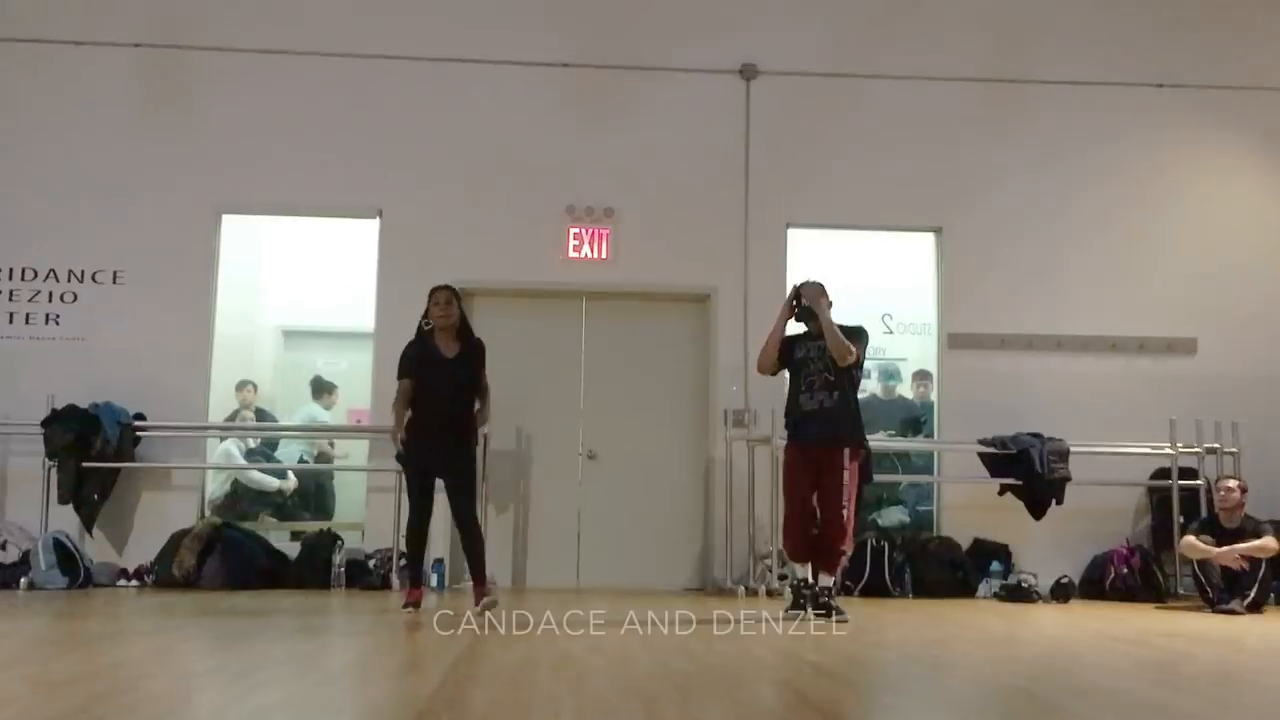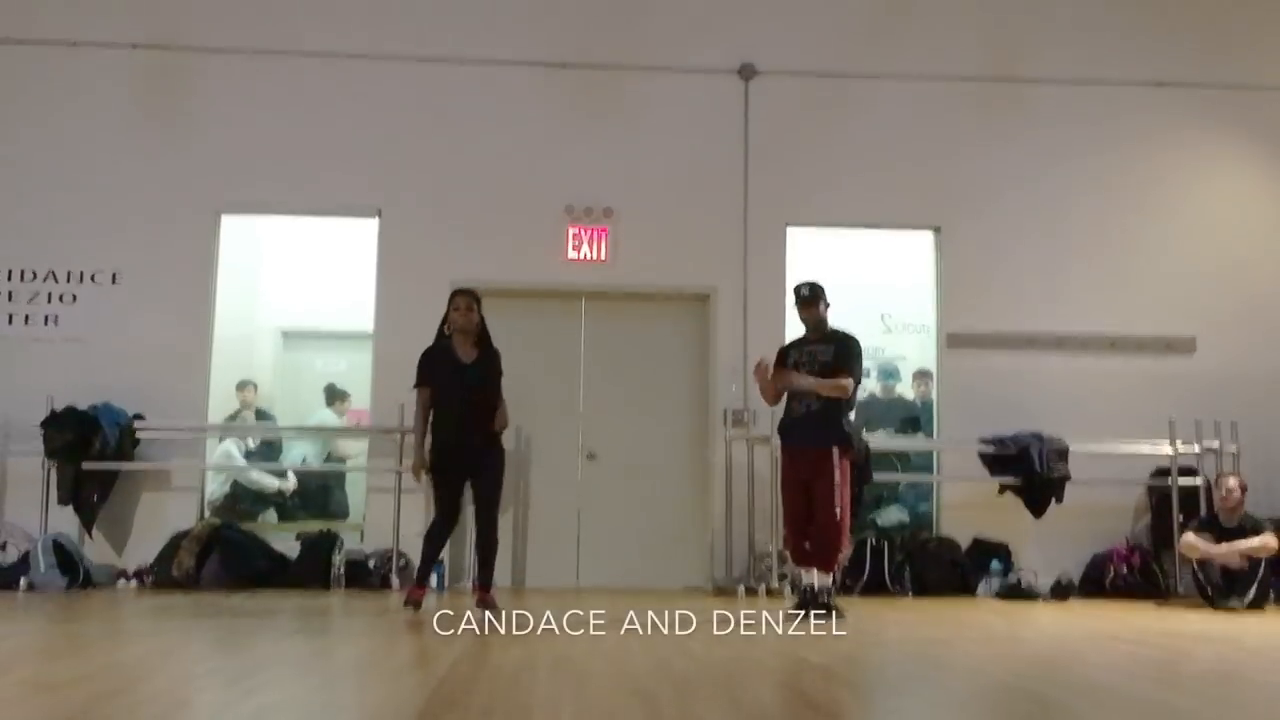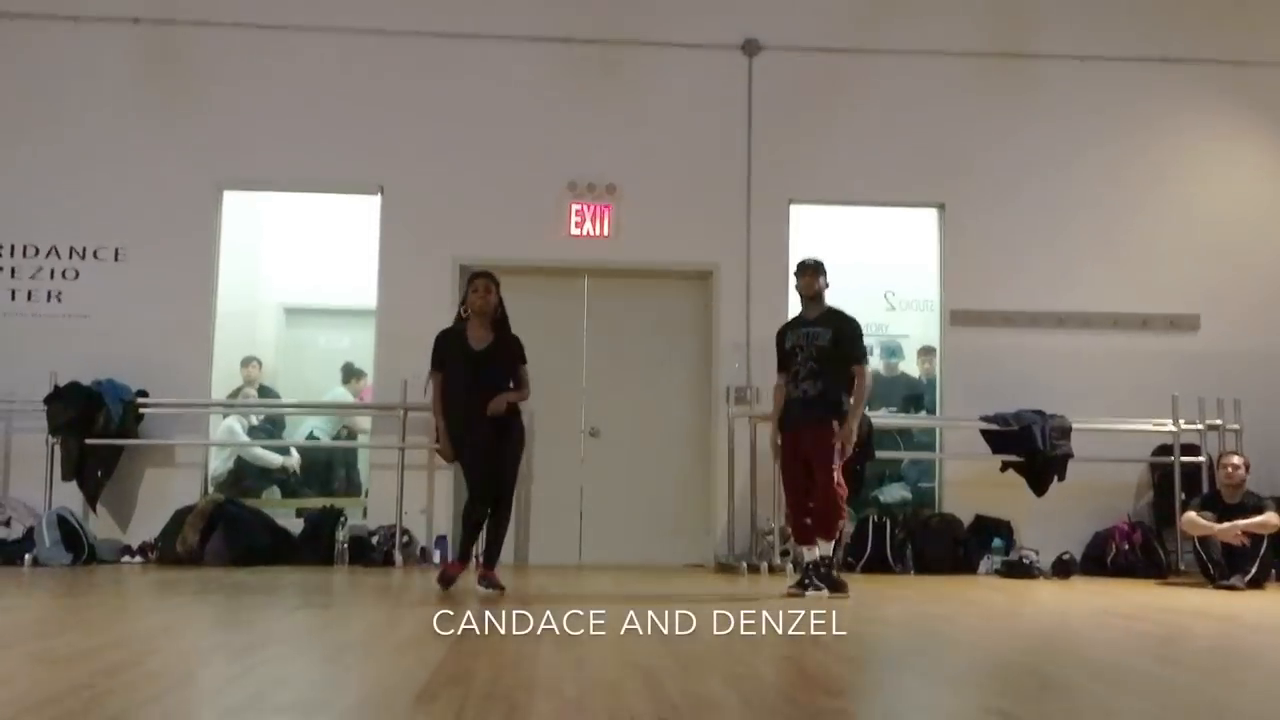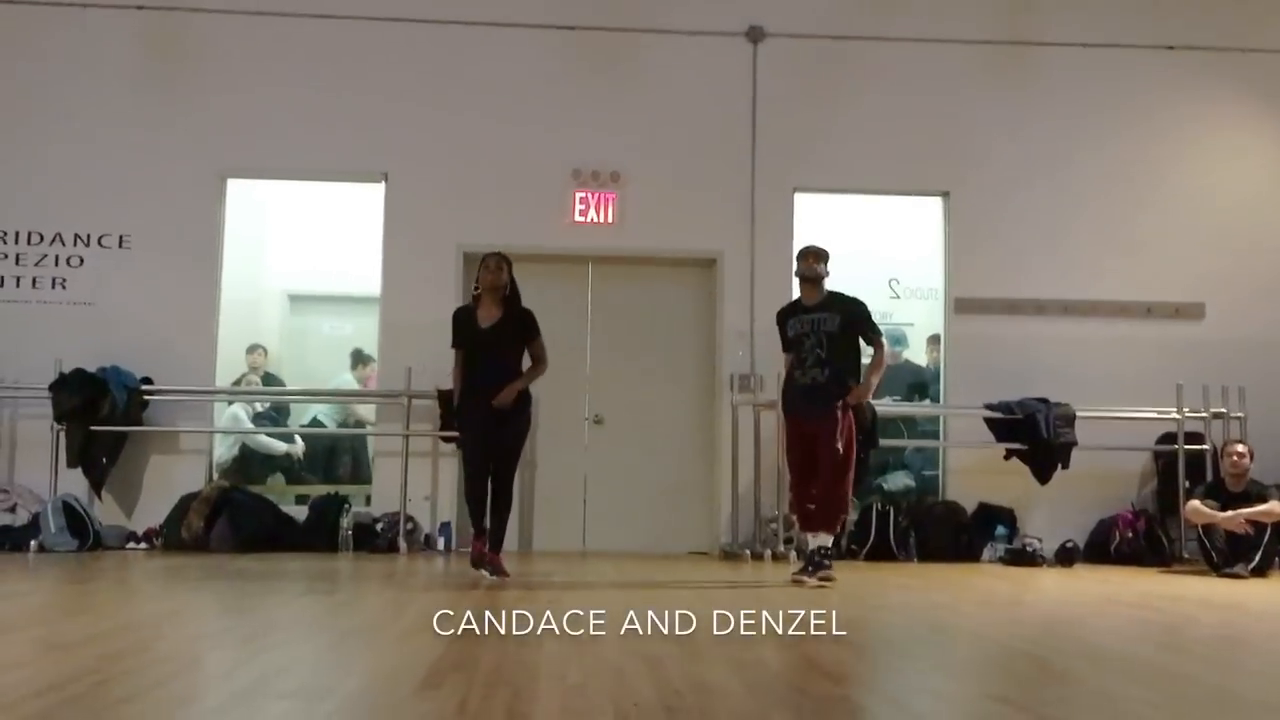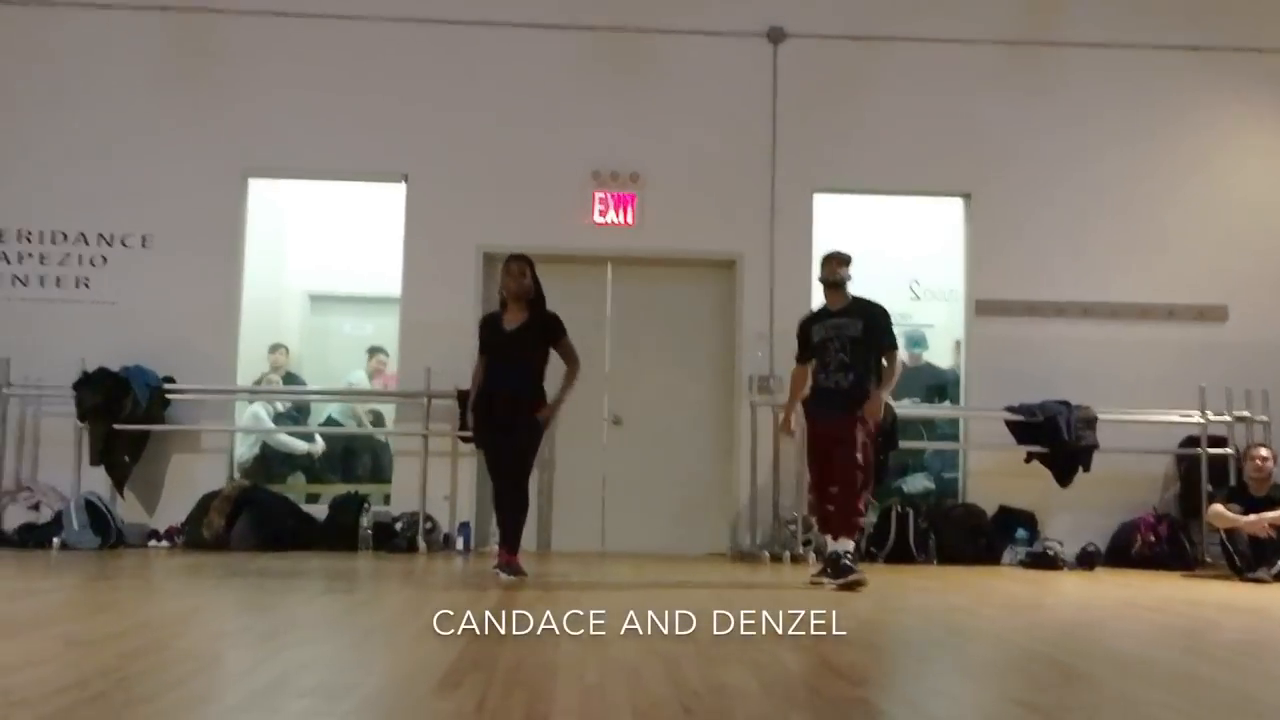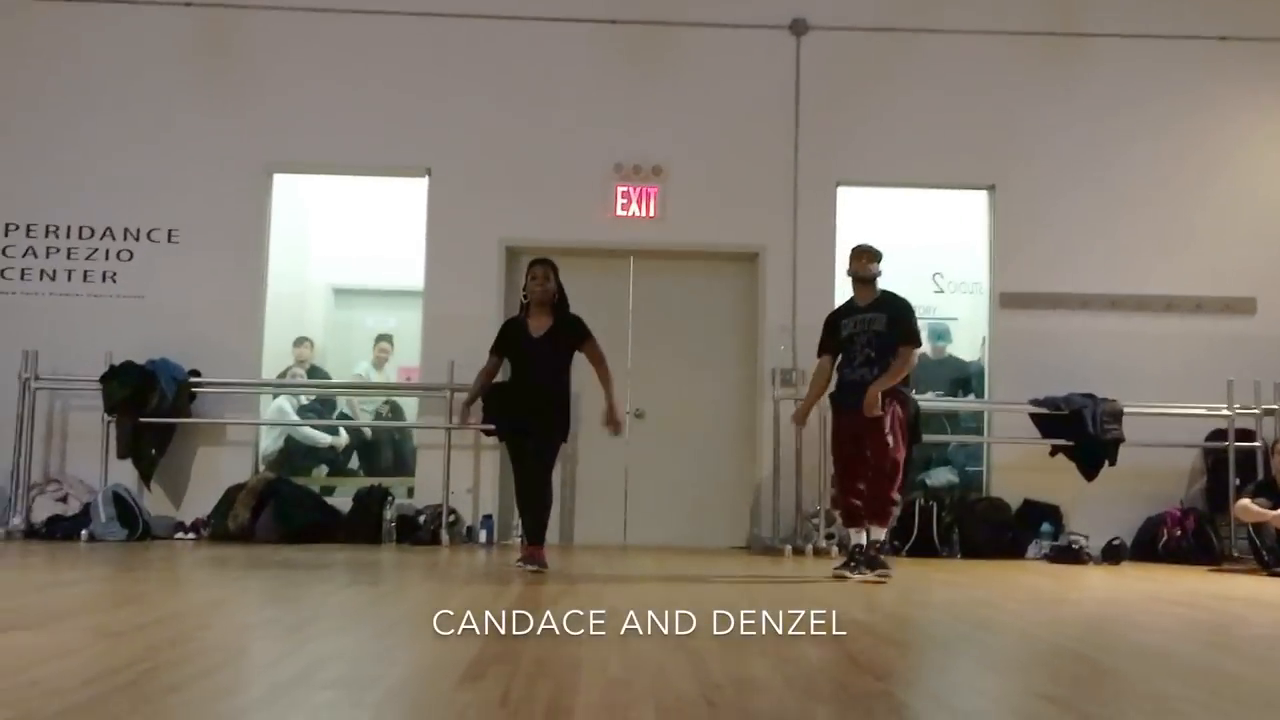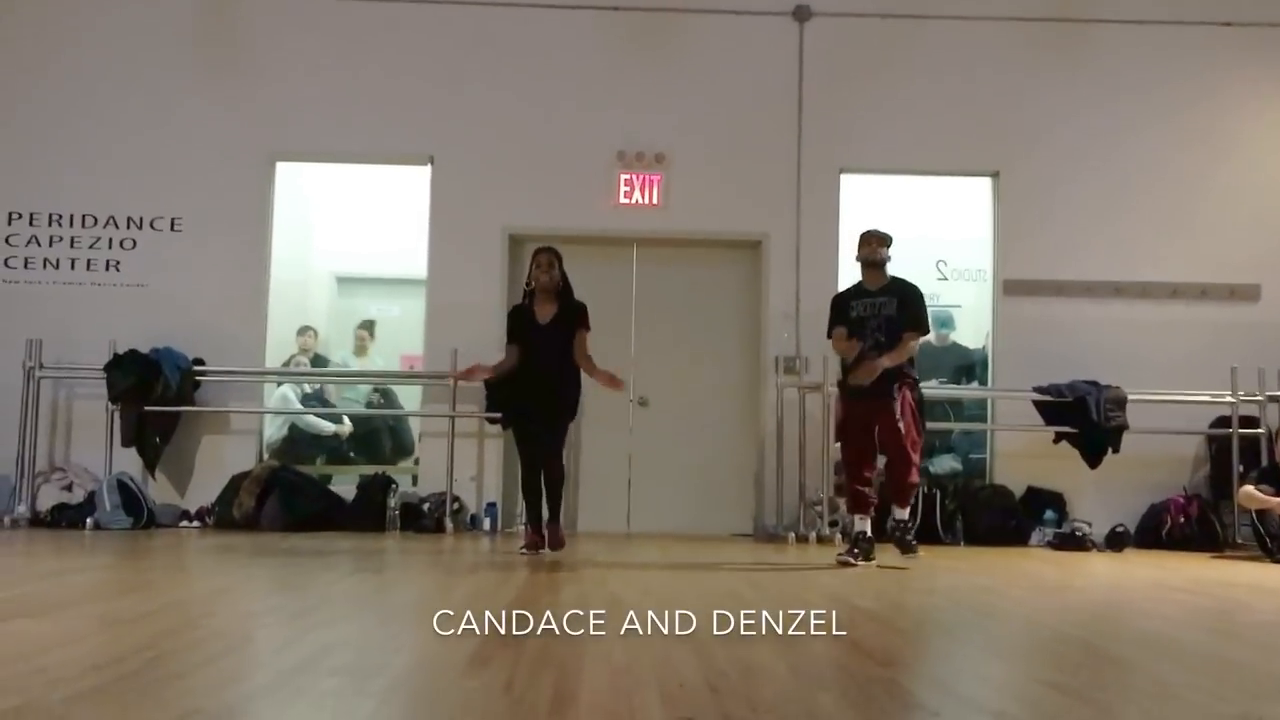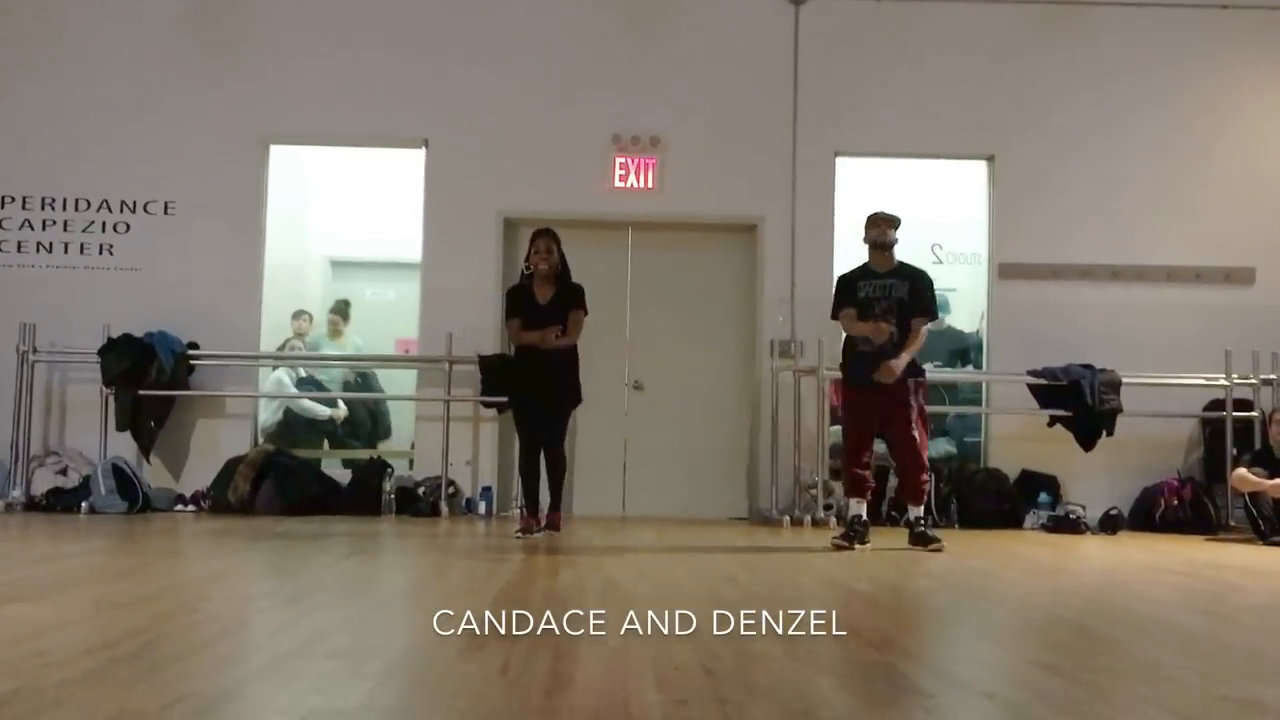
dt=0.2s
person 1, frame 1
left shoulder: (854, 334)
right shoulder: (793, 342)
left elbow: (845, 357)
right elbow: (763, 367)
left wrist: (822, 311)
right wrist: (783, 317)
left hip: (840, 441)
right hip: (800, 441)
left knee: (835, 519)
right knee: (796, 517)
left ankle: (824, 594)
right ankle: (803, 584)
person 1, frame 2
left shoulder: (845, 344)
right shoulder: (789, 352)
left elbow: (845, 387)
right elbow: (772, 398)
left wrist: (808, 382)
right wrist: (765, 380)
left hip: (830, 443)
right hip: (794, 444)
left knee: (830, 519)
right knee: (796, 520)
left ankle: (824, 594)
right ankle: (808, 590)
person 1, frame 3
left shoulder: (844, 325)
right shoulder: (786, 331)
left elbow: (862, 376)
left wrist: (852, 423)
right wrist: (774, 429)
left hip: (830, 422)
right hip: (794, 424)
left knee: (828, 489)
right knee: (798, 498)
left ankle: (826, 564)
right ankle: (810, 568)
person 1, frame 4
left shoulder: (849, 308)
right shoulder: (786, 315)
left elbow: (879, 346)
left wrist: (870, 381)
right wrist: (788, 395)
left hip: (836, 405)
right hip: (797, 409)
left knee: (834, 477)
right knee: (802, 483)
left ankle: (824, 551)
right ankle: (813, 552)
person 1, frame 5
left shoulder: (872, 313)
right shoulder: (810, 323)
left elbow: (892, 361)
right elbow: (802, 369)
left wrist: (881, 395)
right wrist: (789, 412)
left hip: (857, 411)
right hip: (820, 412)
left knee: (853, 482)
right knee: (823, 486)
left ankle: (845, 556)
right ankle: (833, 555)
person 1, frame 6
left shoulder: (897, 308)
right shoulder: (837, 318)
left elbow: (908, 358)
right elbow: (825, 366)
left wrist: (878, 389)
right wrist: (805, 407)
left hip: (885, 400)
right hip: (846, 404)
left knee: (884, 468)
right knee: (848, 478)
left ankle: (876, 547)
right ankle: (858, 548)
person 1, frame 7
left shoulder: (907, 293)
right shoulder: (844, 299)
left elbow: (910, 343)
right elbow: (837, 339)
left wrist: (879, 364)
right wrist: (846, 348)
left hip: (896, 383)
right hip: (855, 388)
left knee: (901, 449)
right knee: (856, 464)
left ankle: (901, 525)
right ankle: (862, 538)
person 1, frame 8
left shoulder: (916, 279)
right shoulder: (849, 281)
left elbow: (920, 329)
right elbow: (847, 323)
left wrist: (901, 360)
right wrist: (869, 330)
left hip: (903, 376)
right hip: (858, 375)
left knee: (911, 449)
right knee: (856, 450)
left ankle: (917, 524)
right ankle: (857, 522)
person 2, frame 1
left shoulder: (474, 348)
right shoulder: (415, 350)
left elbow: (481, 388)
right elbow: (402, 396)
left wrist: (483, 411)
right wrist: (397, 423)
left hip: (460, 444)
right hip: (421, 444)
left knee: (466, 513)
right knee: (419, 514)
left ankle: (481, 587)
right ankle: (414, 588)
person 2, frame 2
left shoulder: (491, 356)
right shoulder: (433, 356)
right elbow: (423, 407)
left wrist: (502, 412)
right wrist: (418, 450)
left hip: (487, 449)
right hip: (448, 448)
left knee: (488, 519)
right knee: (446, 518)
left ankle: (484, 591)
right ankle: (419, 586)
person 2, frame 3
left shoulder: (510, 342)
right shoulder: (448, 339)
left elbow: (524, 388)
right elbow: (438, 391)
left wrist: (507, 396)
right wrist: (443, 435)
left hip: (506, 430)
right hip: (468, 431)
left knee: (503, 498)
right knee: (480, 495)
left ankle: (488, 568)
right ankle: (460, 559)
person 2, frame 4
left shoulder: (522, 318)
right shoulder: (462, 317)
left elbow: (540, 362)
right elbow: (460, 366)
left wrist: (517, 386)
right wrist: (457, 406)
left hip: (512, 410)
right hip: (473, 409)
left knee: (503, 479)
right knee: (474, 476)
left ankle: (494, 553)
right ankle: (479, 537)
person 2, frame 5
left shoulder: (546, 321)
right shoulder: (489, 323)
left elbow: (573, 363)
left wrist: (556, 403)
right wrist: (471, 407)
left hip: (527, 413)
right hip: (490, 412)
left knee: (517, 481)
right knee: (499, 482)
left ankle: (511, 555)
right ankle: (504, 549)
person 2, frame 6
left shoulder: (570, 325)
right shoulder: (511, 327)
left elbow: (600, 364)
right elbow: (489, 370)
left wrist: (610, 405)
right wrist: (468, 403)
left hip: (551, 414)
right hip: (516, 414)
left knee: (540, 475)
right knee: (523, 478)
left ankle: (537, 548)
right ankle: (529, 545)
person 2, frame 7
left shoulder: (574, 311)
right shoulder: (518, 314)
left elbow: (580, 353)
right elbow: (512, 359)
left wrist: (597, 372)
right wrist: (489, 371)
left hip: (560, 398)
right hip: (523, 398)
left knee: (552, 457)
right knee: (529, 463)
left ankle: (554, 525)
right ankle: (534, 532)
person 2, frame 8
left shoulder: (573, 292)
right shoulder: (516, 294)
left elbow: (574, 334)
right elbow: (514, 335)
left wrist: (553, 342)
right wrist: (541, 336)
left hip: (561, 381)
right hip: (526, 380)
left knee: (554, 446)
right knee: (529, 446)
left ankle: (554, 510)
right ankle: (530, 515)
